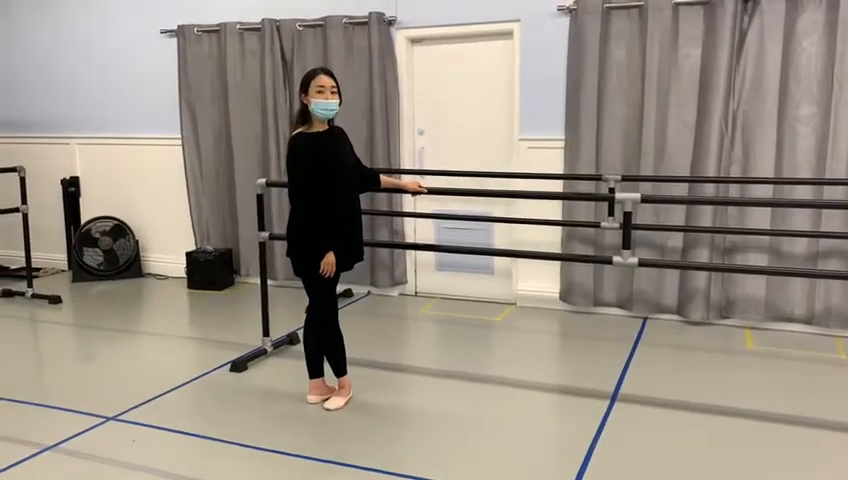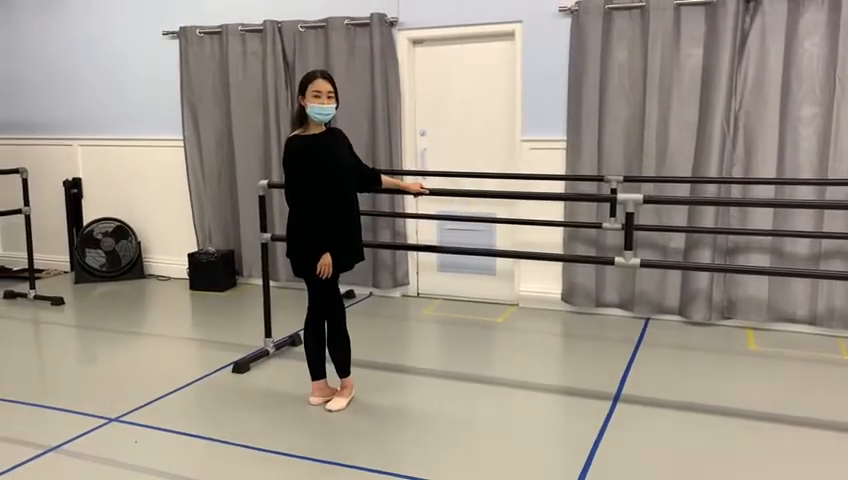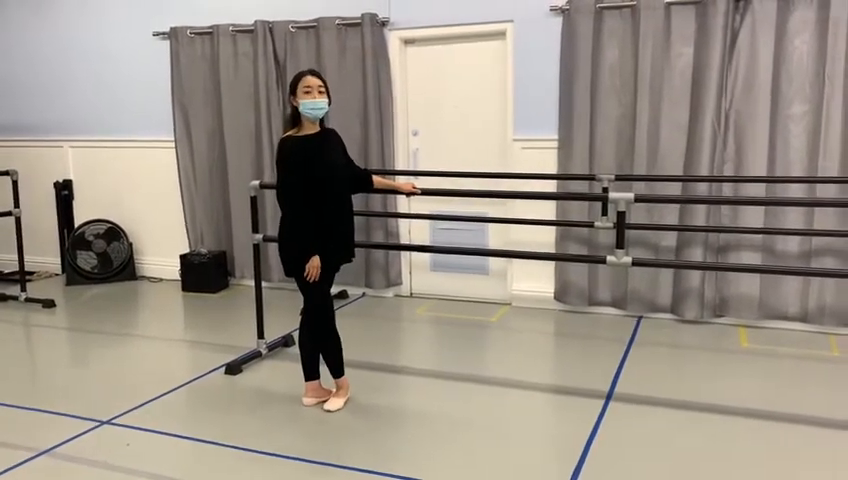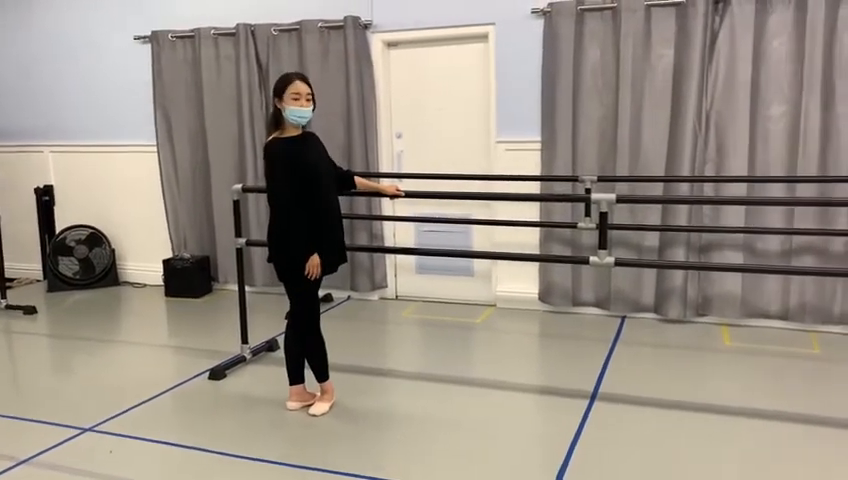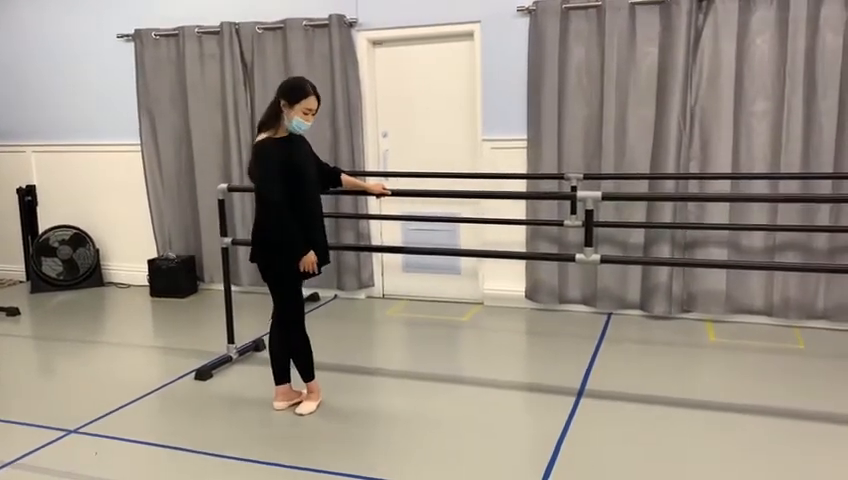
dt=0.5s
person 1, frame 1
left shoulder: (337, 135)
right shoulder: (301, 143)
left elbow: (360, 176)
right elbow: (304, 202)
left wrist: (402, 184)
right wrist: (324, 248)
left hip: (335, 237)
right hip: (313, 242)
left knee: (319, 309)
right knee: (325, 309)
left ankle: (316, 384)
right ankle: (343, 382)
person 1, frame 2
left shoulder: (336, 137)
right shoulder: (296, 145)
left elbow: (362, 175)
right elbow: (300, 203)
left wrist: (404, 185)
right wrist: (320, 249)
left hip: (335, 238)
right hip: (312, 244)
left knee: (319, 309)
right knee: (333, 309)
left ankle: (319, 386)
right ankle: (345, 382)
person 1, frame 3
left shoulder: (331, 138)
right shoulder: (290, 146)
left elbow: (355, 177)
right elbow: (291, 203)
left wrist: (397, 186)
right wrist: (309, 251)
left hip: (328, 239)
right hip: (304, 244)
left knee: (314, 311)
right knee: (321, 311)
left ankle: (312, 387)
right ankle: (341, 383)
person 1, frame 4
left shoulder: (310, 141)
right shoulder: (276, 148)
left elbow: (337, 177)
right elbow: (284, 206)
left wrist: (380, 188)
right wrist: (307, 251)
left hip: (315, 243)
right hip: (294, 248)
left knee: (301, 315)
right knee: (307, 315)
left ankle: (297, 392)
right ankle: (325, 387)
person 1, frame 5
left shoulder: (296, 142)
right shoulder: (266, 149)
left elbow: (326, 174)
right elbow: (274, 206)
left wrist: (366, 186)
right wrist: (301, 249)
left hip: (295, 245)
right hip: (278, 248)
left knee: (285, 315)
right knee: (291, 316)
left ankle: (283, 390)
right ankle: (312, 387)
